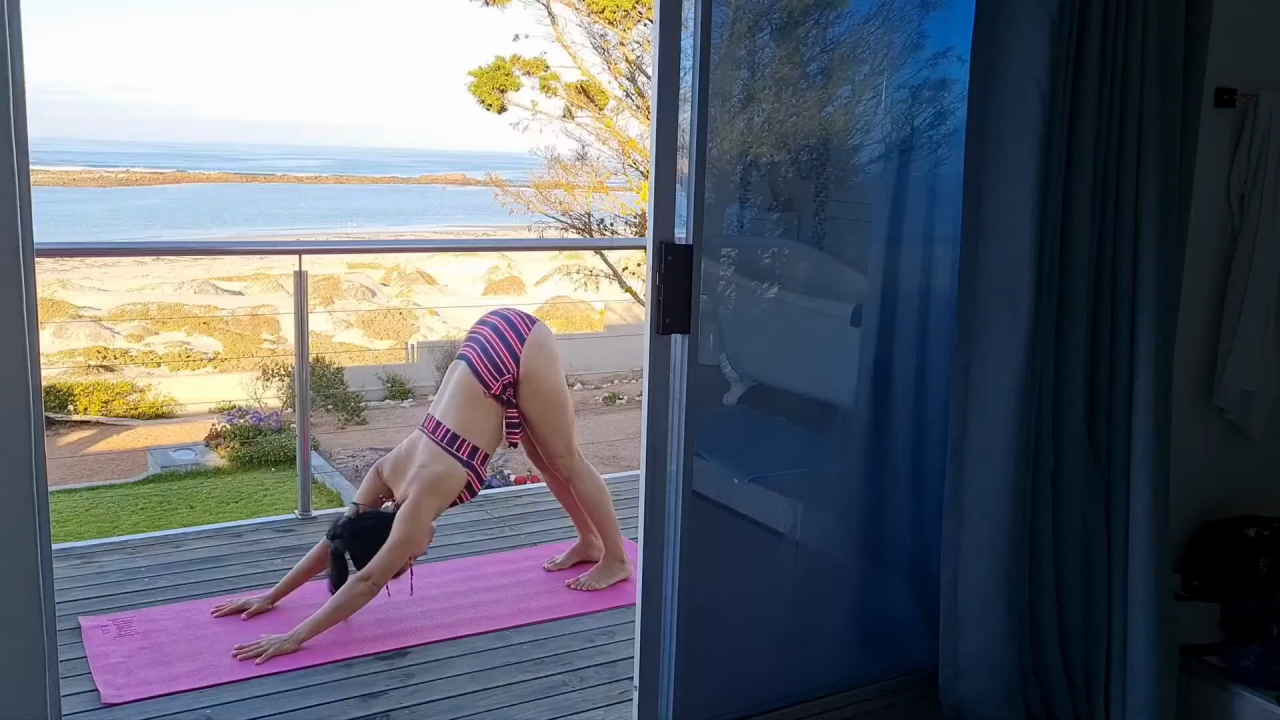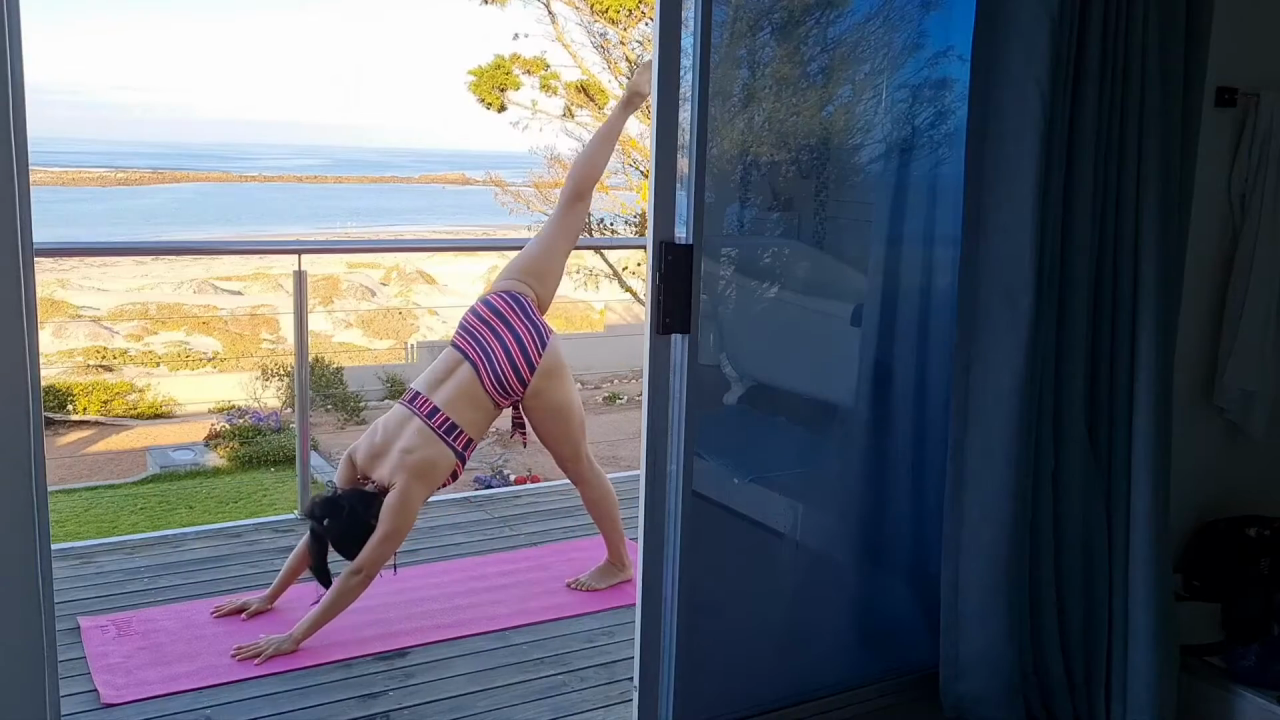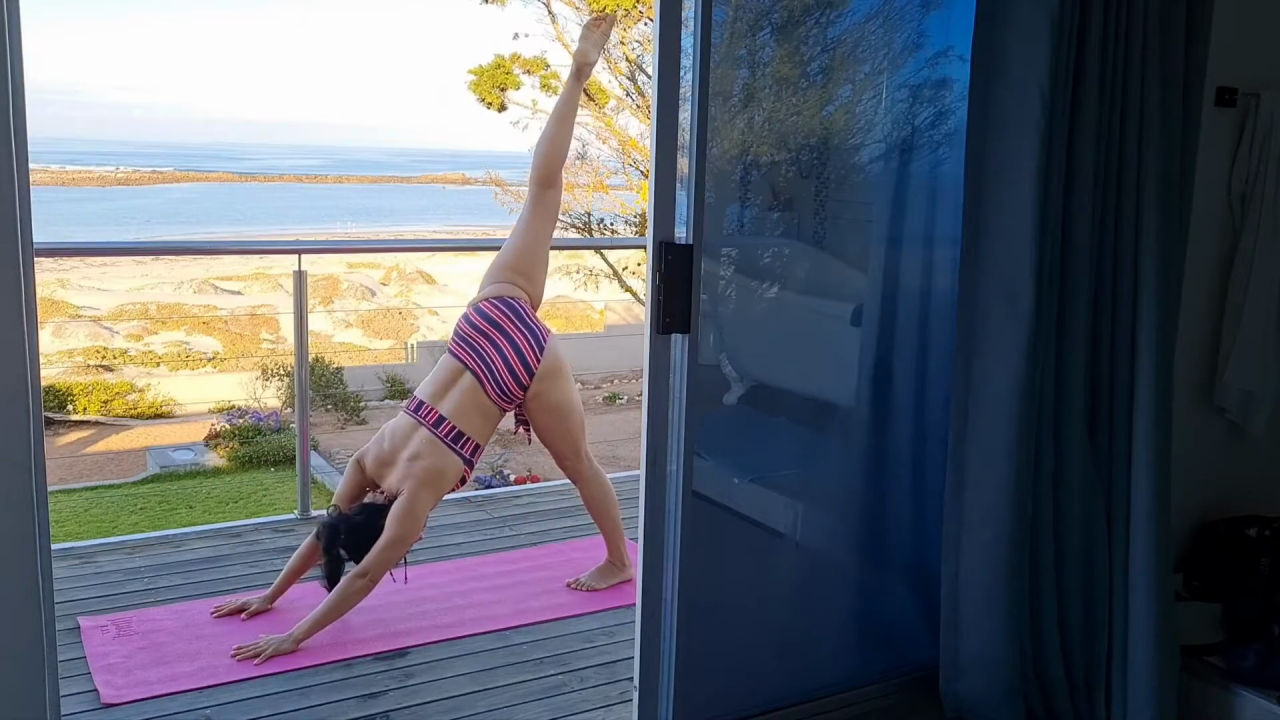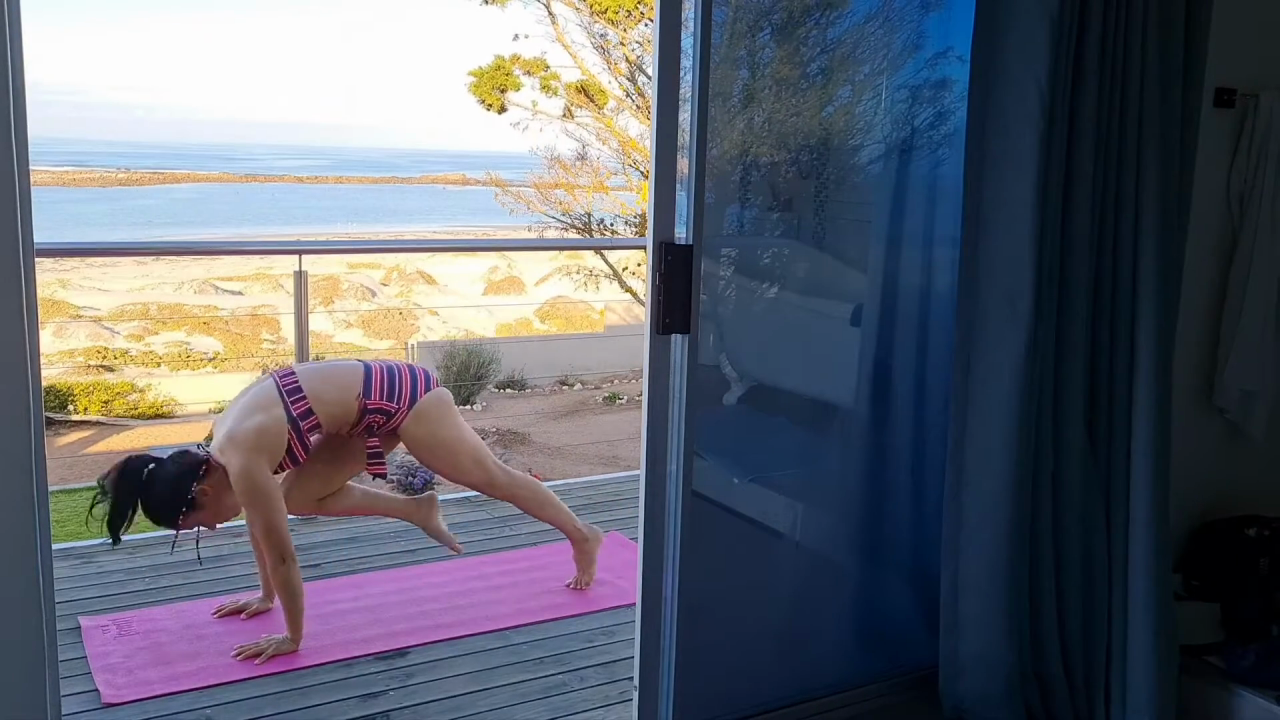
dt=1s
person 1, frame 1
left shoulder: (424, 491)
right shoulder: (389, 470)
left elbow: (368, 581)
right elbow: (337, 537)
left wrist: (296, 637)
right wrist: (271, 596)
left hip: (515, 345)
right hip: (495, 336)
left knee: (566, 462)
right knee: (545, 461)
left ankle: (616, 559)
right ankle: (589, 544)
person 1, frame 2
left shoulder: (407, 484)
right shoulder: (361, 457)
left elbow: (359, 574)
right elbow: (320, 529)
left wrist: (294, 637)
right wrist: (269, 595)
left hip: (520, 351)
right hip: (498, 316)
left knee: (577, 464)
right knee: (570, 203)
left ankle: (619, 564)
right ankle: (627, 105)
person 1, frame 3
left shoulder: (415, 489)
right shoulder: (372, 461)
left elbow: (364, 576)
right elbow: (325, 531)
left wrist: (293, 637)
right wrist: (268, 596)
left hip: (520, 356)
right hip: (491, 324)
left knee: (578, 467)
right knee: (542, 196)
left ankle: (620, 563)
right ankle: (575, 85)
person 1, frame 4
left shoulder: (241, 459)
right shoulder: (220, 451)
left elbow: (279, 551)
right elbow: (261, 522)
left wrist: (292, 637)
right wrist: (270, 595)
left hip: (398, 394)
right hip: (371, 392)
left knee: (491, 477)
right knee: (306, 497)
left ankle: (581, 538)
right ankle: (417, 510)
